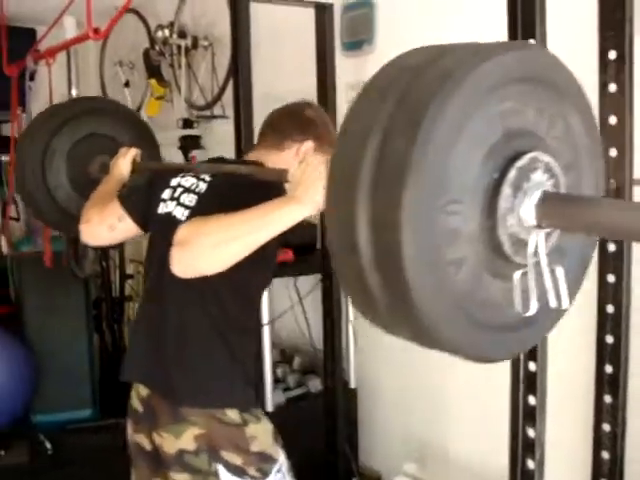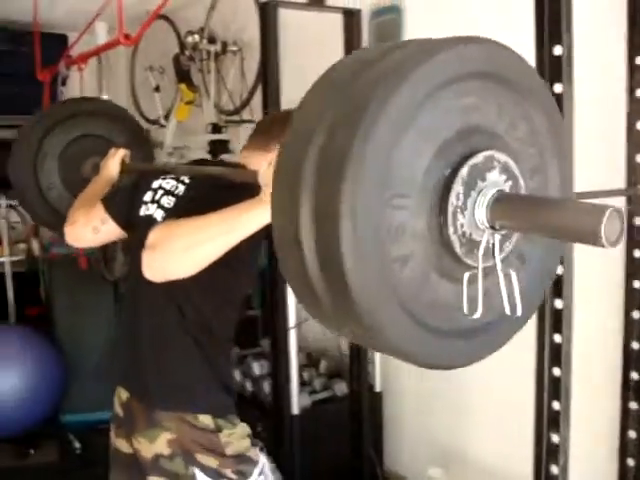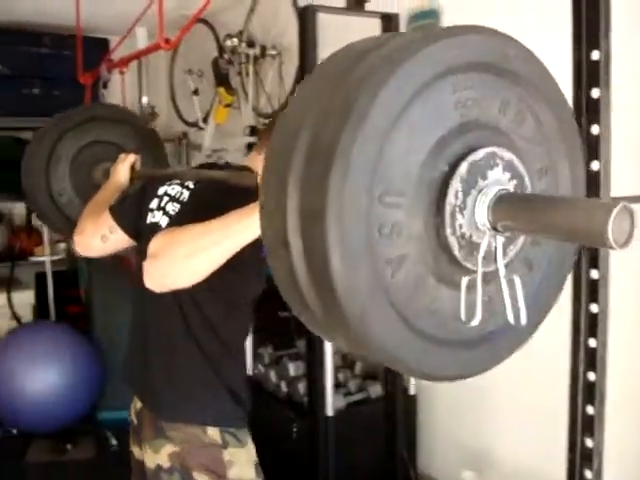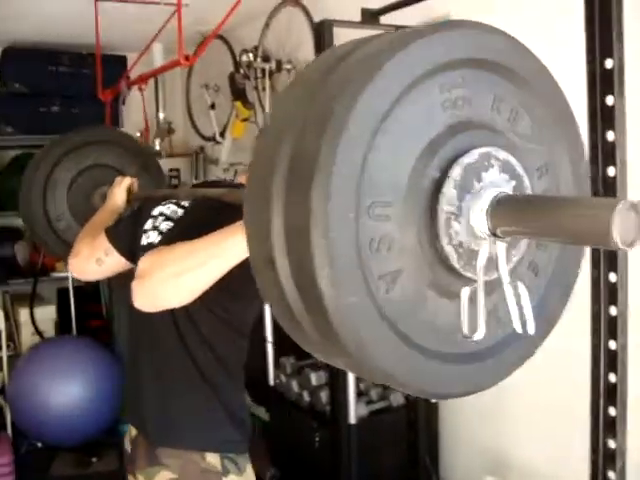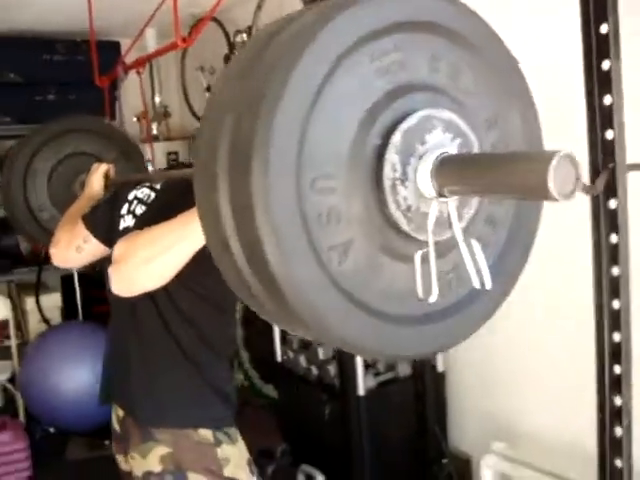
dt=0.2s
person 1, frame 1
left shoulder: (182, 176)
right shoulder: (261, 194)
left elbow: (94, 227)
right elbow: (190, 254)
left wrist: (117, 175)
right wrist: (299, 202)
left hip: (149, 397)
right hip: (210, 413)
person 1, frame 2
left shoulder: (166, 178)
right shoulder: (238, 198)
left elbow: (79, 230)
right elbow: (161, 258)
left wrist: (107, 175)
right wrist: (268, 205)
left hip: (133, 402)
right hip: (187, 419)
person 1, frame 3
left shoulder: (175, 185)
right shoulder: (242, 200)
left elbow: (88, 239)
right elbow: (163, 268)
left wrist: (116, 182)
left hip: (152, 409)
right hip: (198, 427)
person 1, frame 4
left shoulder: (174, 205)
right shoulder: (236, 217)
left elbow: (83, 262)
right elbow: (153, 287)
left wrist: (114, 205)
right hip: (196, 451)
person 1, frame 5
left shoulder: (146, 190)
left elbow: (64, 250)
right elbow: (130, 272)
left wrist: (92, 193)
left hip: (132, 416)
right hip: (182, 429)
